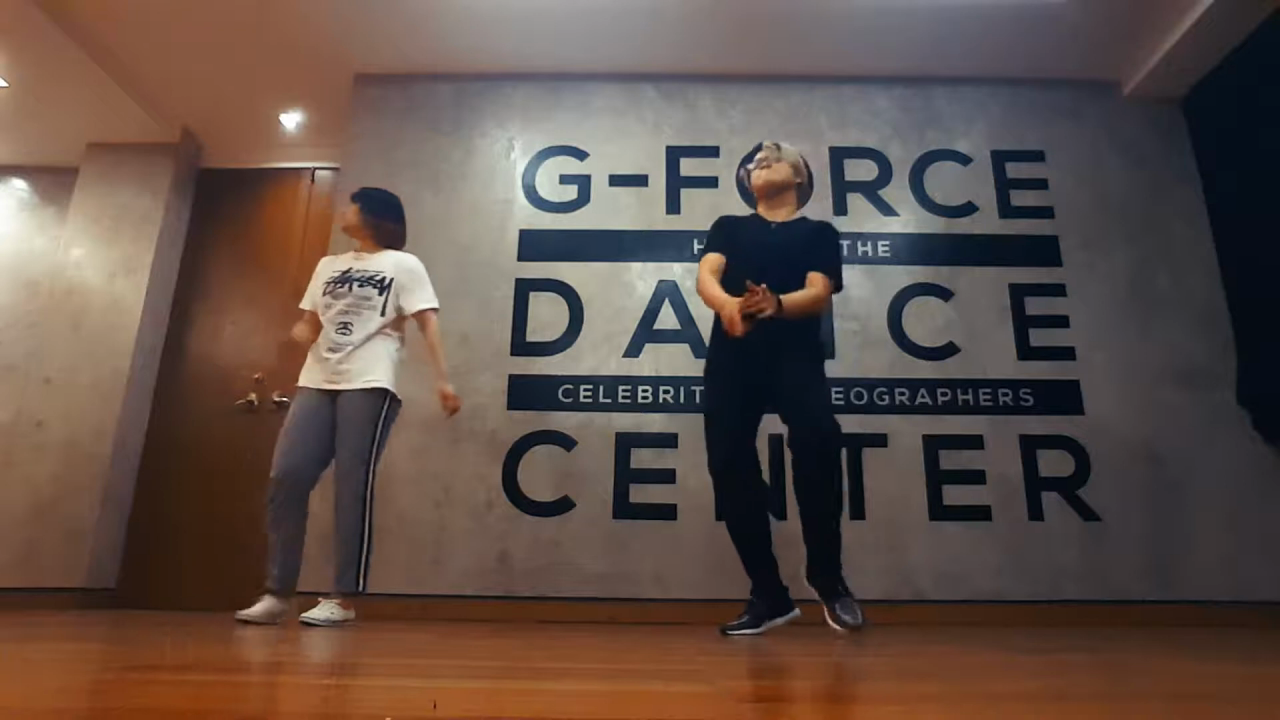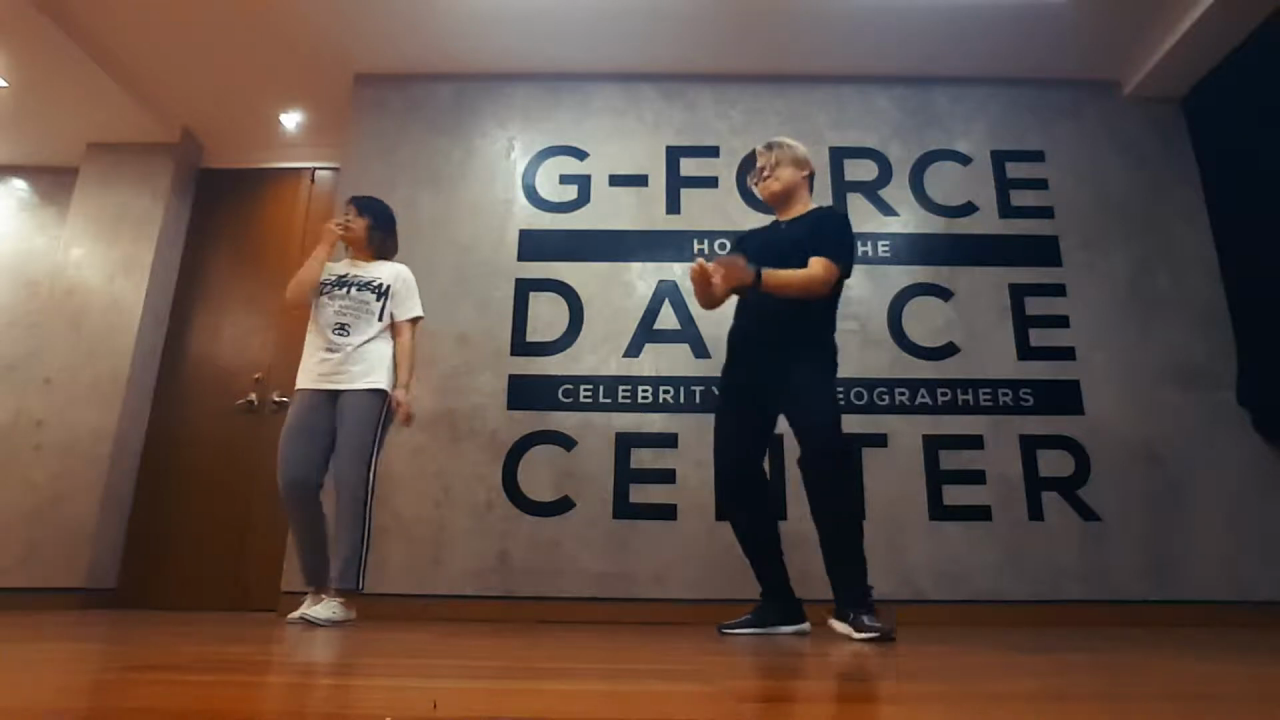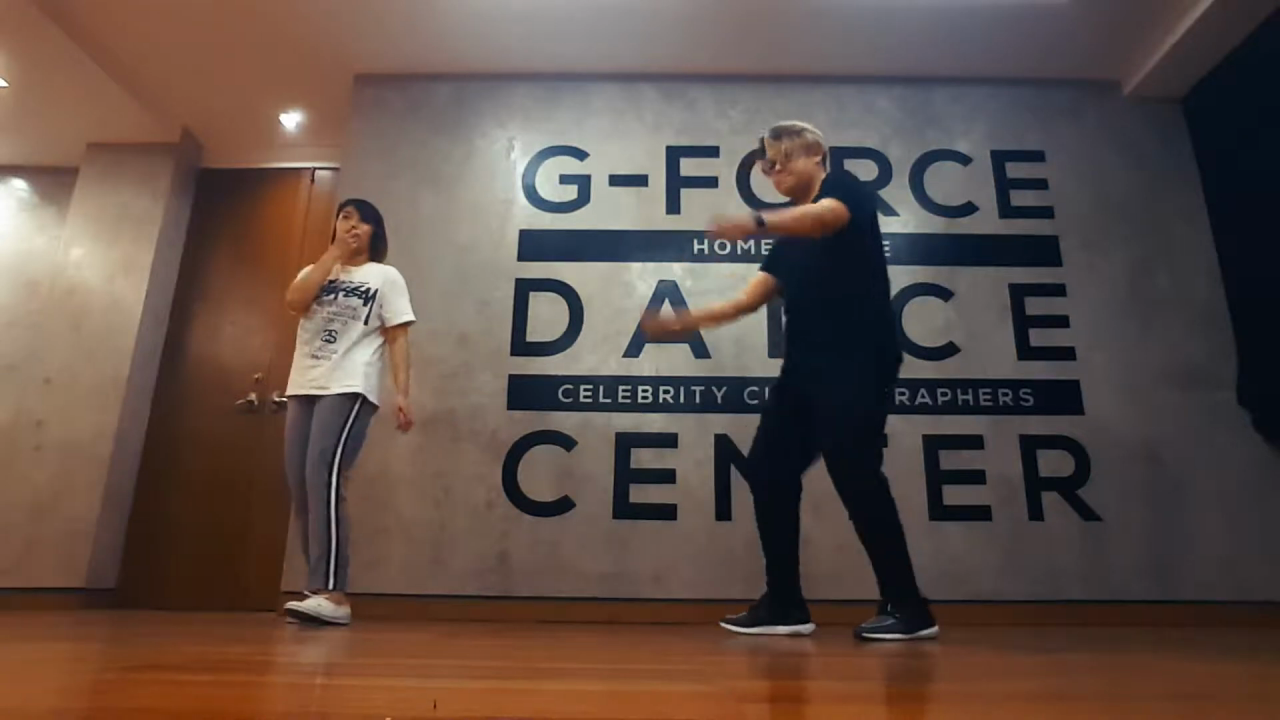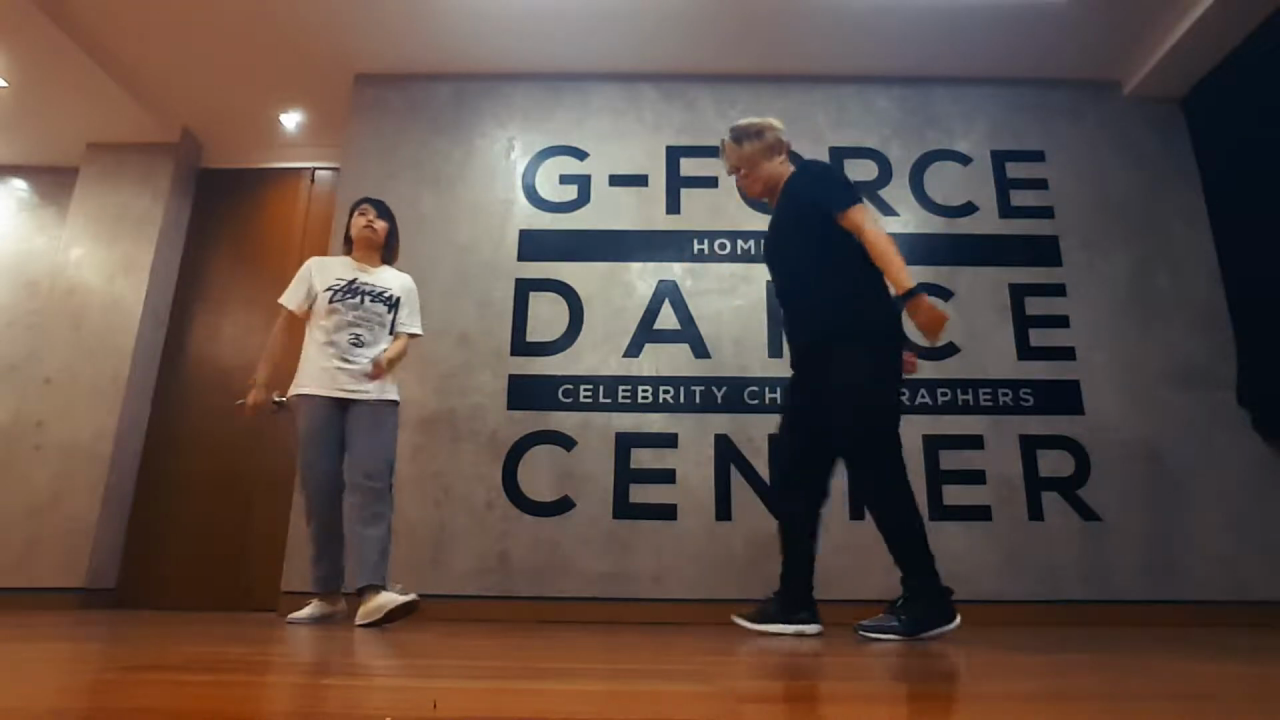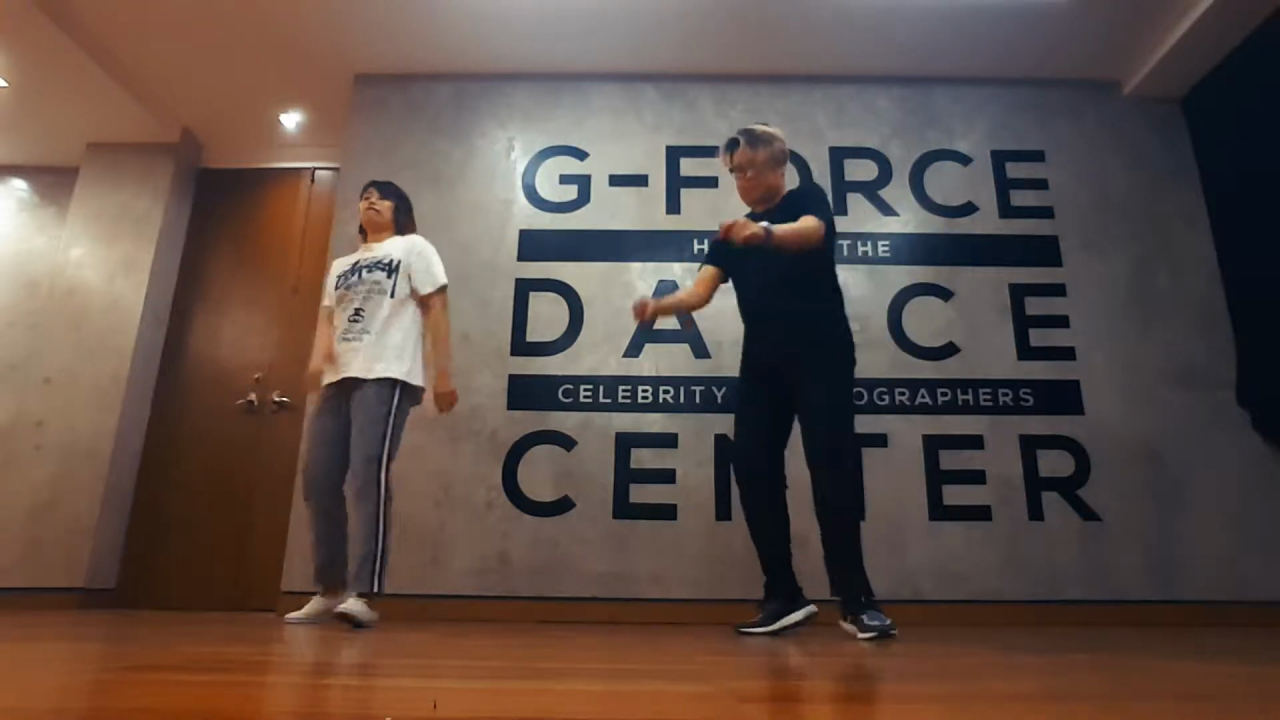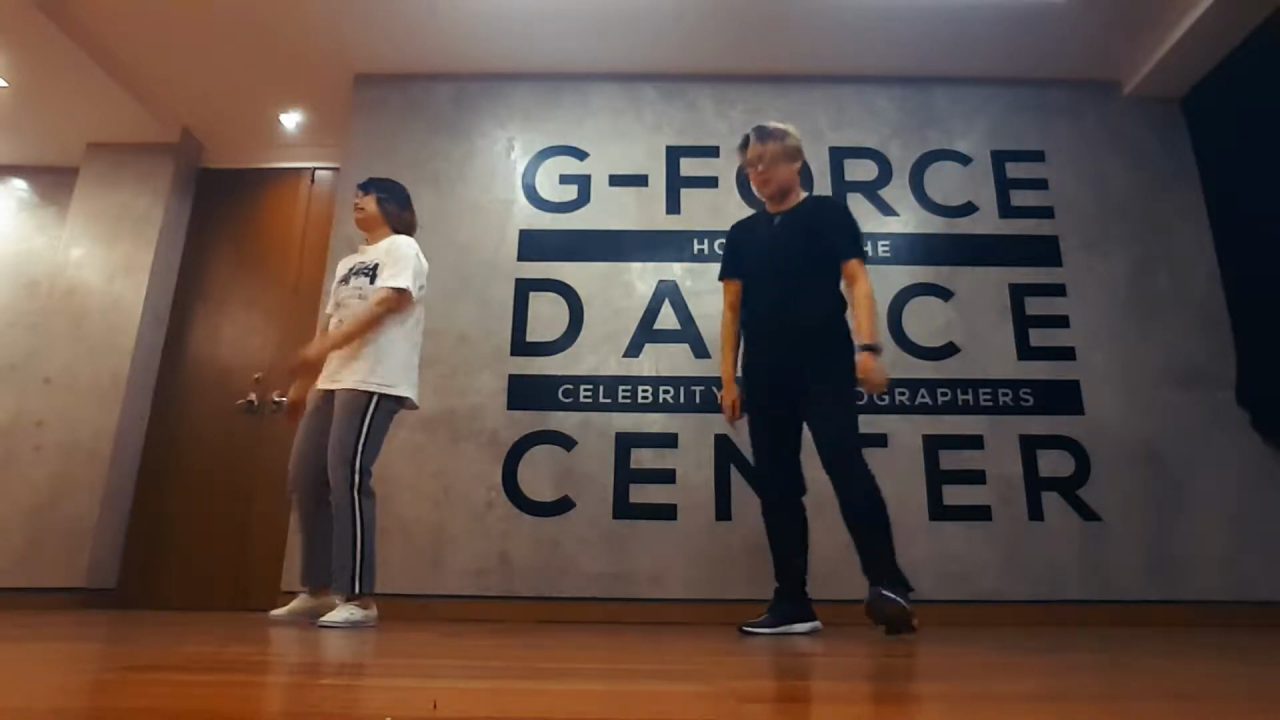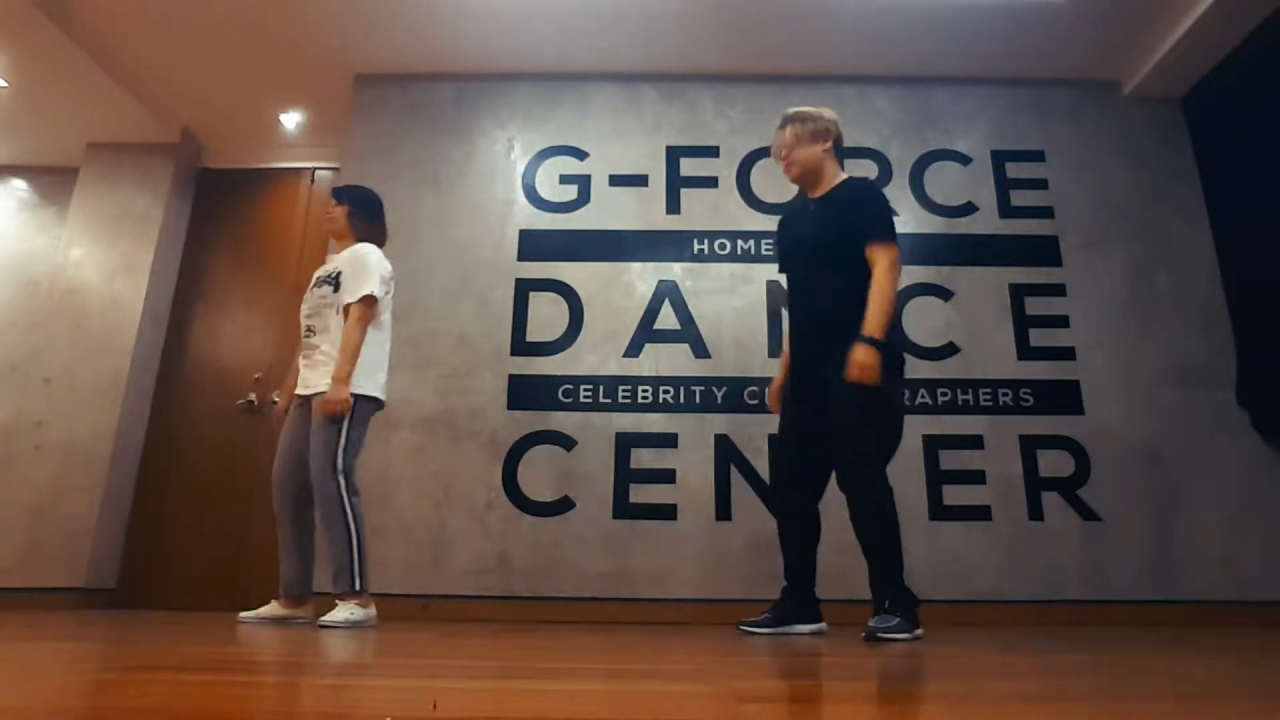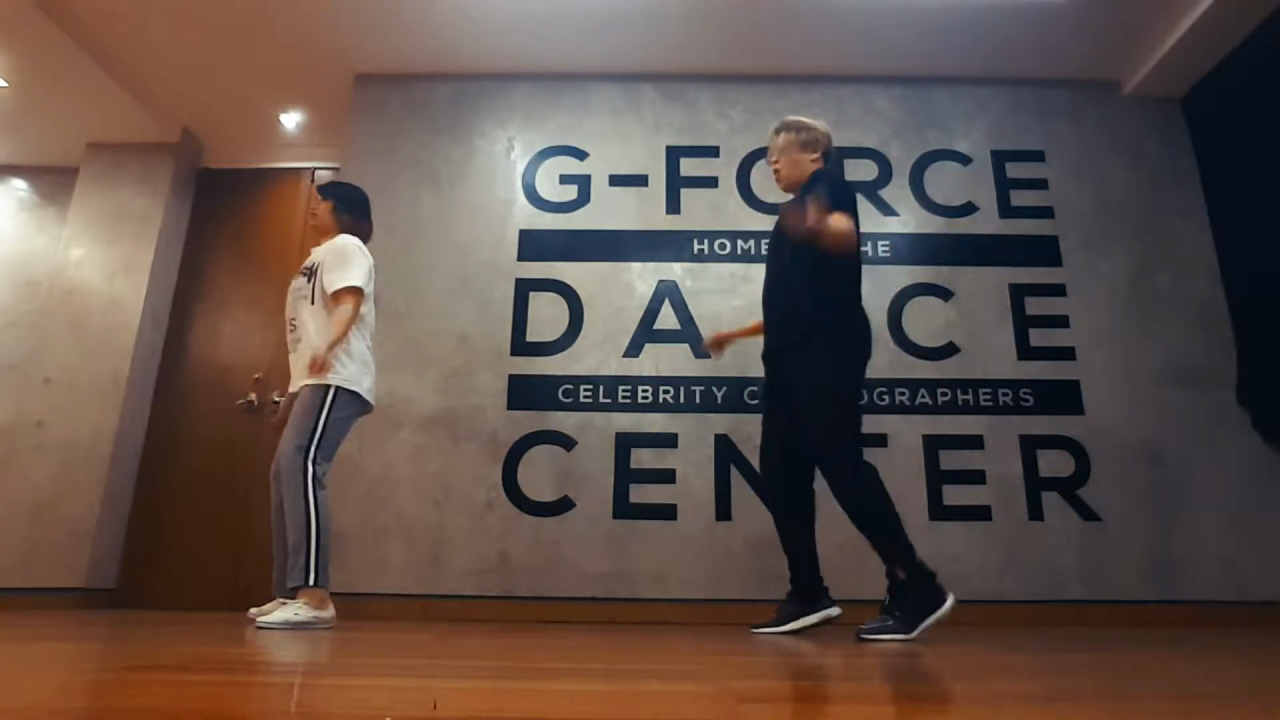
dt=0.5s
person 1, frame 1
left shoulder: (818, 233)
right shoulder: (728, 227)
left elbow: (819, 295)
right elbow: (705, 278)
left wrist: (777, 305)
right wrist: (728, 306)
left hip: (795, 355)
right hip: (731, 360)
left knee: (819, 439)
right knee: (730, 467)
left ankle: (828, 578)
right ankle: (768, 595)
person 1, frame 2
left shoulder: (828, 221)
right shoulder: (754, 239)
left elbow: (819, 279)
right elbow: (710, 297)
left wrist: (754, 277)
right wrist: (703, 277)
left hip: (805, 360)
right hip: (744, 365)
left knee: (825, 452)
right knee: (734, 476)
left ankle: (852, 602)
right ankle: (779, 603)
person 1, frame 3
left shoulder: (843, 188)
right shoulder: (788, 242)
left elbow: (824, 219)
right elbow: (749, 299)
left wrist: (757, 223)
right wrist: (685, 322)
left hip: (857, 353)
right hip: (805, 360)
left knee: (851, 462)
right knee: (768, 468)
left ankle: (906, 604)
right ankle: (784, 603)
person 1, frame 4
left shoulder: (813, 181)
right shoulder: (779, 226)
left elbow: (865, 225)
left wrist: (907, 290)
right wrist: (889, 356)
left hip: (859, 345)
right hip: (814, 358)
left knee: (872, 461)
right knee: (795, 469)
left ankle: (927, 601)
right ankle: (795, 601)
person 1, frame 5
left shoulder: (805, 199)
right shoulder: (730, 235)
left elbow: (811, 232)
right elbow: (701, 290)
left wrist: (762, 234)
right wrist: (661, 306)
left hip: (820, 353)
right hip: (762, 362)
left knee: (831, 464)
right knee: (754, 470)
left ankle: (857, 598)
right ankle: (784, 594)
person 1, frame 6
left shoulder: (827, 213)
right shoulder: (743, 233)
left elbow: (855, 281)
right elbow: (733, 307)
left wrist: (867, 347)
right wrist: (728, 377)
left hip: (825, 362)
right hip: (765, 372)
left knee: (842, 460)
right knee: (776, 483)
left ankle: (888, 584)
right ankle: (793, 603)
person 1, frame 7
left shoulder: (860, 196)
right shoulder: (792, 219)
left elbow: (885, 265)
left wrist: (870, 340)
right wrist: (784, 372)
left hip: (858, 364)
right hip: (808, 370)
left knee: (860, 474)
right knee: (791, 484)
left ankle: (895, 604)
right ankle: (798, 603)
person 1, frame 8
left shoulder: (823, 198)
right shoulder: (790, 220)
left elbow: (847, 234)
left wrist: (817, 227)
right wrist: (739, 332)
left hip: (828, 351)
right hip: (788, 358)
left knee: (839, 463)
right knee: (781, 474)
left ankle: (915, 585)
right ankle: (808, 595)
person 2, frame 1
left shoulder: (405, 265)
right shoulder: (328, 266)
left elbow: (428, 322)
right elbow: (310, 322)
left wrist: (443, 379)
right wrist: (298, 333)
left hip: (370, 385)
right hip: (317, 383)
left knee: (353, 485)
right knee: (286, 478)
left ankle: (343, 598)
right ankle: (277, 592)
person 2, frame 2
left shoulder: (397, 274)
right shoulder: (324, 269)
left elbow: (404, 334)
right elbow: (294, 297)
left wrist: (403, 387)
right wrist: (324, 246)
left hip: (367, 385)
right hip: (313, 384)
left knee: (352, 482)
right knee: (295, 481)
left ankle: (341, 595)
right ankle: (318, 588)
person 2, frame 3
left shoulder: (386, 276)
right shoulder: (315, 271)
left elbow: (397, 338)
right elbow: (294, 300)
left wrist: (402, 392)
right wrist: (334, 254)
left hip: (350, 388)
right hip: (303, 388)
left knee: (324, 478)
right knee: (302, 489)
left ankle: (331, 595)
right ankle: (323, 592)
person 2, frame 4
left shoulder: (403, 284)
right shoulder: (317, 269)
left elbow: (404, 339)
right elbow: (285, 323)
left wrist: (389, 359)
right wrist: (260, 381)
left hip: (376, 394)
right hip: (318, 391)
left knee: (372, 484)
right knee: (320, 490)
left ankle: (373, 593)
right ankle: (328, 594)
person 2, frame 5
left shoulder: (415, 249)
right shoulder: (341, 265)
left elbow: (436, 311)
right elbow: (325, 321)
left wrist: (443, 373)
right wrist: (318, 356)
left hip: (387, 374)
right hip: (340, 376)
left knee: (369, 475)
right knee: (318, 477)
left ankle: (364, 593)
right ankle: (330, 588)
person 2, frame 6
left shoulder: (401, 247)
right shoulder: (347, 264)
left elbow: (384, 307)
left wrist: (322, 345)
right wrist: (303, 382)
left hip: (375, 381)
right hip: (334, 380)
left knee: (347, 478)
right knee: (305, 478)
left ankle: (360, 598)
right ankle: (319, 589)
person 2, frame 7
left shoulder: (365, 256)
right shoulder: (326, 270)
left elbow: (359, 321)
left wrist: (340, 383)
right wrist: (287, 392)
left hip: (347, 389)
right hip: (311, 391)
left knee: (332, 477)
right knee: (288, 487)
left ankle: (357, 597)
right ankle: (293, 597)
person 2, frame 8
left shoulder: (345, 247)
right shoulder: (321, 257)
left elbow: (349, 305)
left wrist: (327, 348)
right wrist: (293, 396)
left hip: (335, 381)
right hip: (314, 382)
left knee: (301, 469)
right knee: (284, 475)
left ankle: (314, 596)
right ankle: (292, 592)
